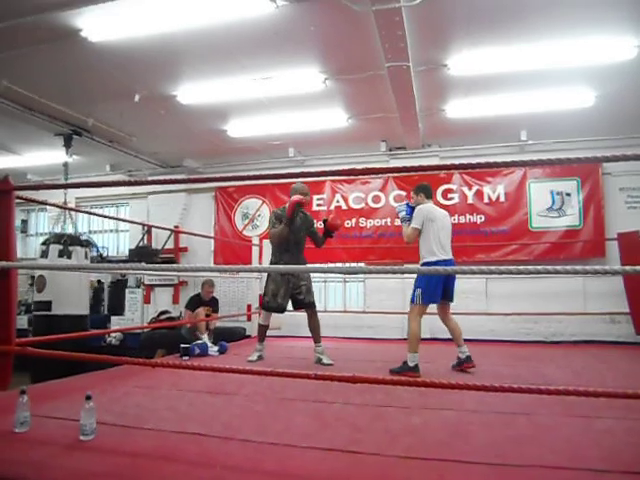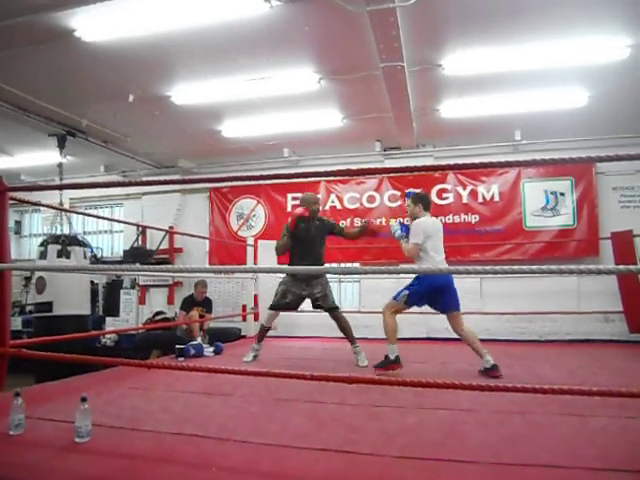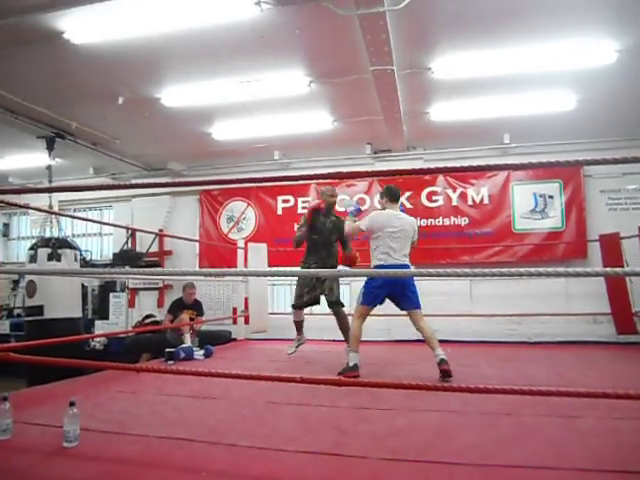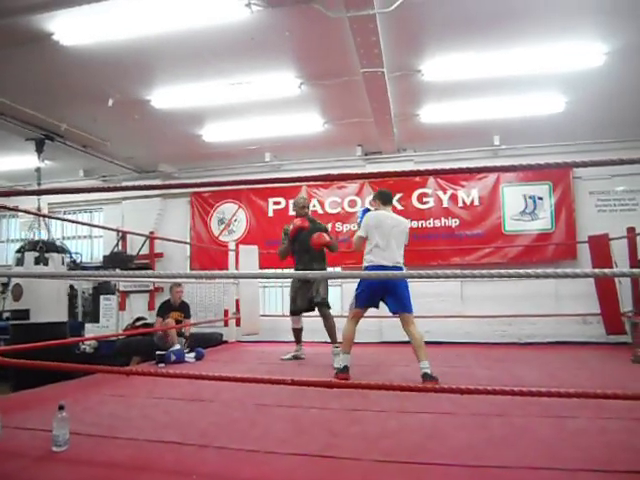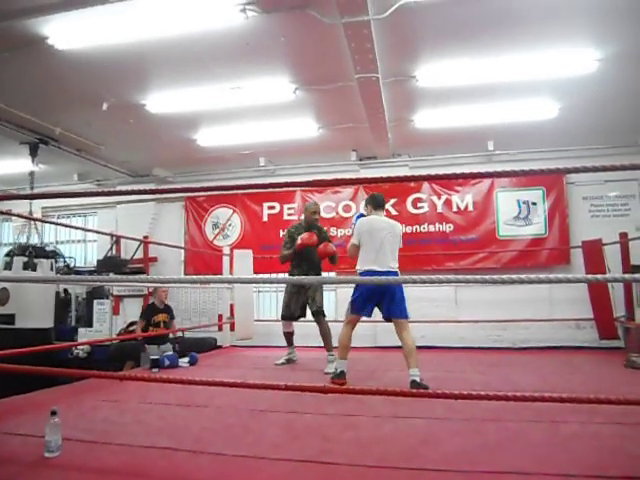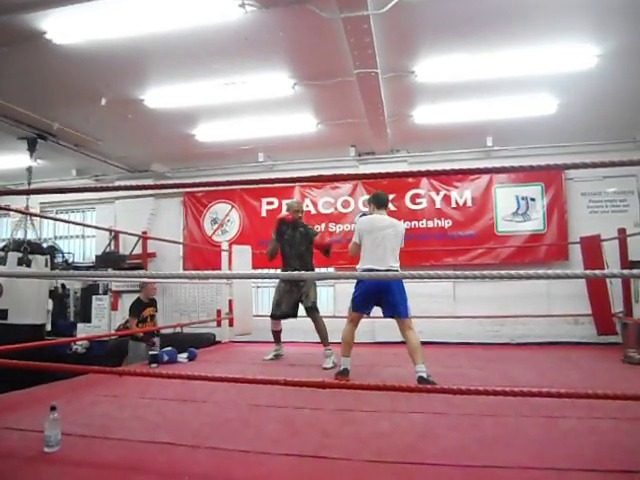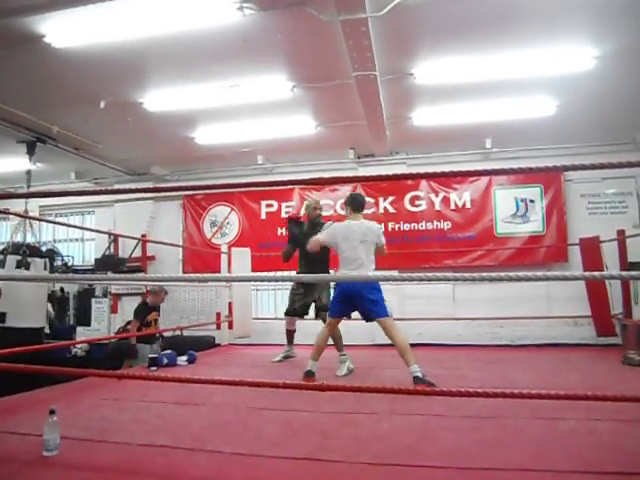
dt=0.4s
person 1, frame 1
left shoulder: (422, 209)
right shoulder: (444, 214)
left elbow: (408, 238)
left wrist: (405, 219)
left hip: (432, 267)
right hip: (448, 265)
left knee: (414, 315)
right knee: (445, 315)
left ankle: (411, 364)
right ankle: (465, 357)
person 1, frame 2
left shoulder: (418, 225)
right shoulder: (436, 223)
left elbow: (410, 254)
left wrist: (401, 236)
left hip: (427, 278)
right hip: (445, 278)
left knee: (389, 310)
right knee: (459, 327)
left ankle: (393, 357)
right ankle: (489, 364)
person 1, frame 3
left shoulder: (377, 216)
right shoulder: (411, 221)
left elbow: (349, 231)
left hip: (381, 272)
right hip: (403, 273)
left knee: (358, 317)
right knee: (419, 320)
left ankle: (353, 365)
right ankle: (441, 360)
person 1, frame 4
left shoulder: (370, 216)
right shoulder: (404, 222)
left elbow: (356, 245)
left wrist: (360, 224)
left hip: (373, 272)
right hip: (396, 274)
left knee: (352, 319)
right knee: (409, 324)
left ankle: (344, 367)
right ankle: (426, 372)
person 1, frame 5
left shoulder: (362, 223)
right shoulder: (397, 226)
left elbow: (351, 252)
left hip: (367, 278)
right hip: (391, 278)
left knee: (349, 324)
right knee: (403, 329)
left ankle: (341, 372)
right ankle: (415, 378)
person 1, frame 6
left shoulder: (363, 222)
right shoulder: (399, 226)
left elbow: (352, 252)
left hip: (368, 277)
right hip: (392, 278)
left knee: (351, 322)
right knee: (407, 328)
left ankle: (344, 369)
right ankle: (422, 374)
person 1, frame 7
left shoulder: (336, 228)
right shoulder: (374, 228)
left elbow: (312, 246)
right elbow: (383, 252)
left hip: (344, 285)
right hip: (367, 284)
left knee: (329, 326)
right knee: (390, 329)
left ankle: (310, 370)
right ankle: (416, 375)
person 2, frame 1
left shoulder: (306, 218)
right shoulder: (278, 214)
left elbow: (319, 242)
right elbow: (274, 240)
left wrist: (328, 232)
right wrist: (288, 220)
left hip: (299, 270)
right hip: (279, 269)
left knee: (311, 309)
right knee: (267, 309)
left ankle: (319, 352)
right ankle: (259, 349)
person 2, frame 2
left shoulder: (324, 224)
right shoulder: (293, 225)
left elbow: (349, 234)
right elbow: (279, 251)
left wrist: (363, 229)
right wrist: (291, 232)
left hip: (316, 277)
right hip: (294, 276)
left knee: (334, 312)
right knee: (273, 311)
left ankle: (357, 349)
right ankle: (256, 349)
person 2, frame 3
left shoulder: (338, 222)
right shoulder: (309, 218)
left elbow: (346, 245)
right elbow: (297, 243)
left wrist: (350, 254)
right wrist: (310, 222)
left hip: (328, 271)
right hip: (309, 270)
left knee: (336, 308)
right knee: (297, 306)
right ankle: (300, 338)
person 2, frame 4
left shoulder: (318, 226)
right shoulder: (288, 230)
left elbow: (335, 248)
right elbow: (281, 255)
left wrist: (327, 242)
right wrist: (291, 238)
left hip: (318, 273)
left knee: (323, 309)
right knee: (295, 313)
left ankle: (336, 350)
right ankle: (299, 349)
person 2, frame 5
left shoulder: (322, 233)
right shoulder: (292, 231)
left elbow: (334, 262)
right elbow: (282, 259)
left wrist: (332, 254)
right wrist: (296, 249)
left knee: (319, 317)
right knee: (286, 317)
left ankle: (331, 358)
right ankle: (291, 353)
person 2, frame 6
left shoulder: (309, 231)
right shoulder: (279, 231)
left elbow: (326, 252)
right elbow: (270, 256)
left wrist: (326, 246)
right wrist: (278, 234)
left hip: (306, 279)
right hip: (287, 280)
left knee: (313, 313)
right knee: (275, 315)
left ankle: (328, 353)
right ankle: (278, 349)
person 2, frame 7
right shoulder: (298, 229)
right elbow: (285, 257)
right wrist: (290, 235)
left knee: (326, 316)
right knee: (291, 315)
left ankle: (344, 360)
right ankle: (289, 350)
